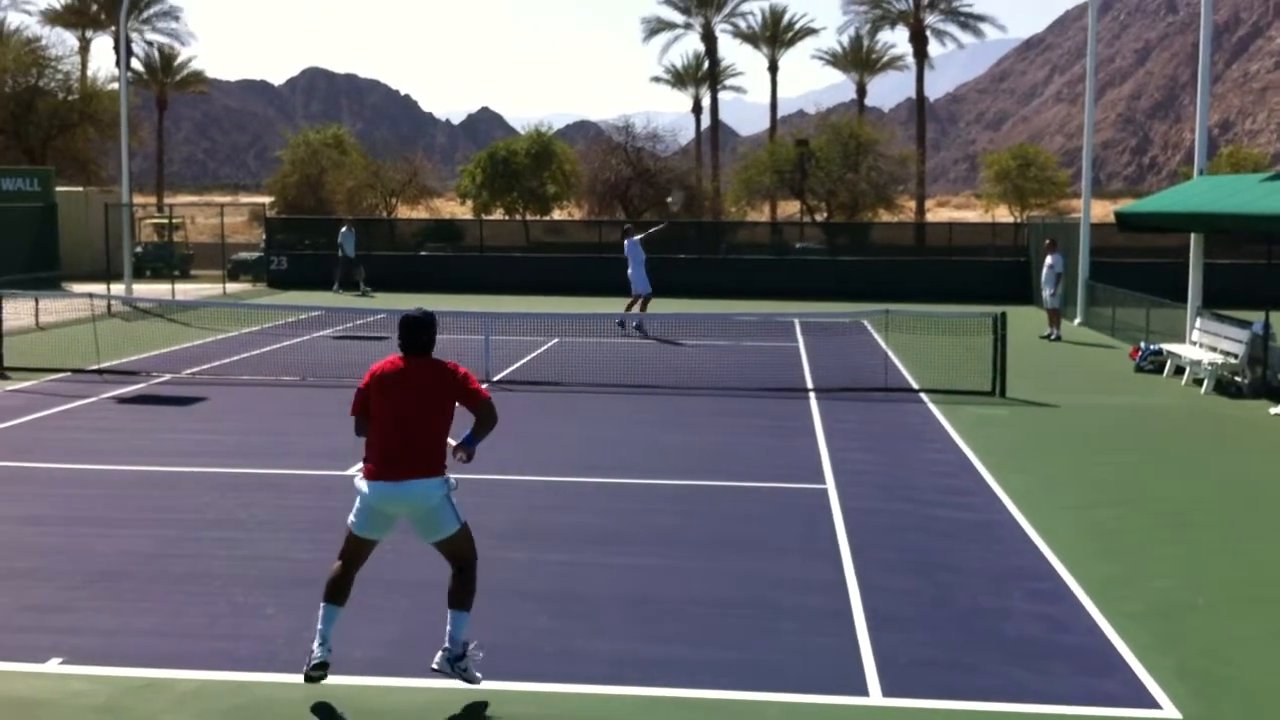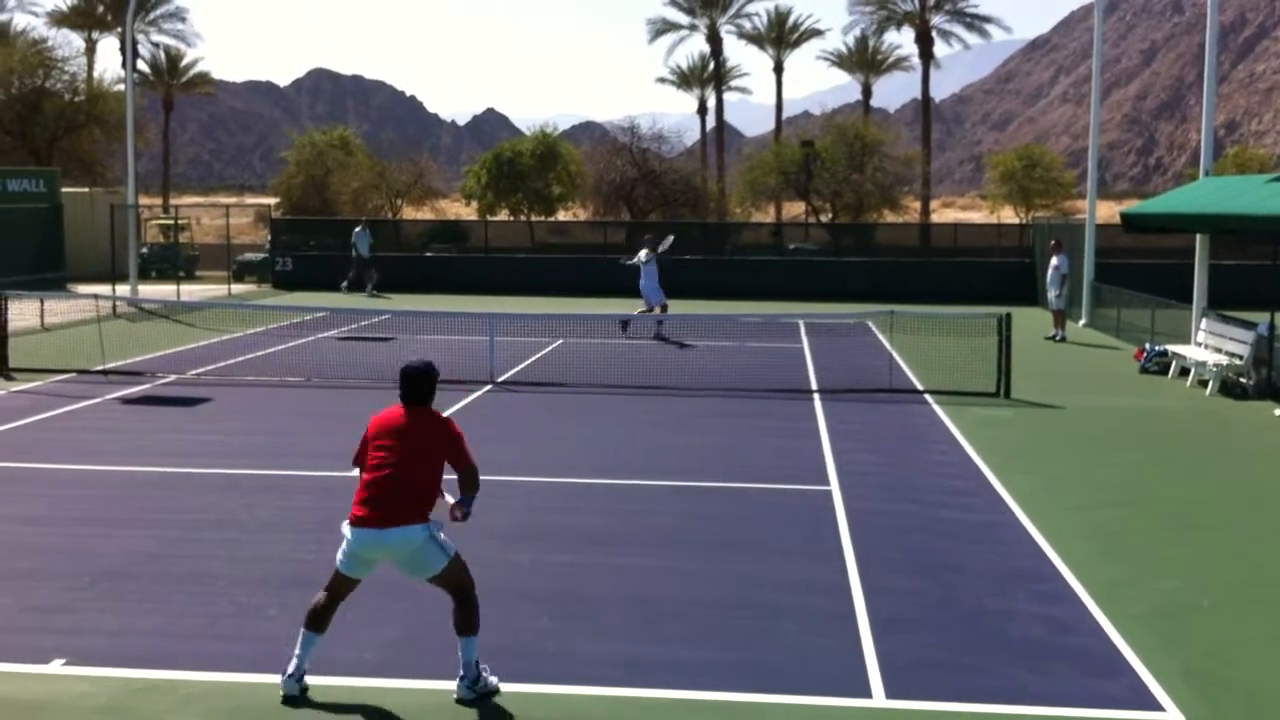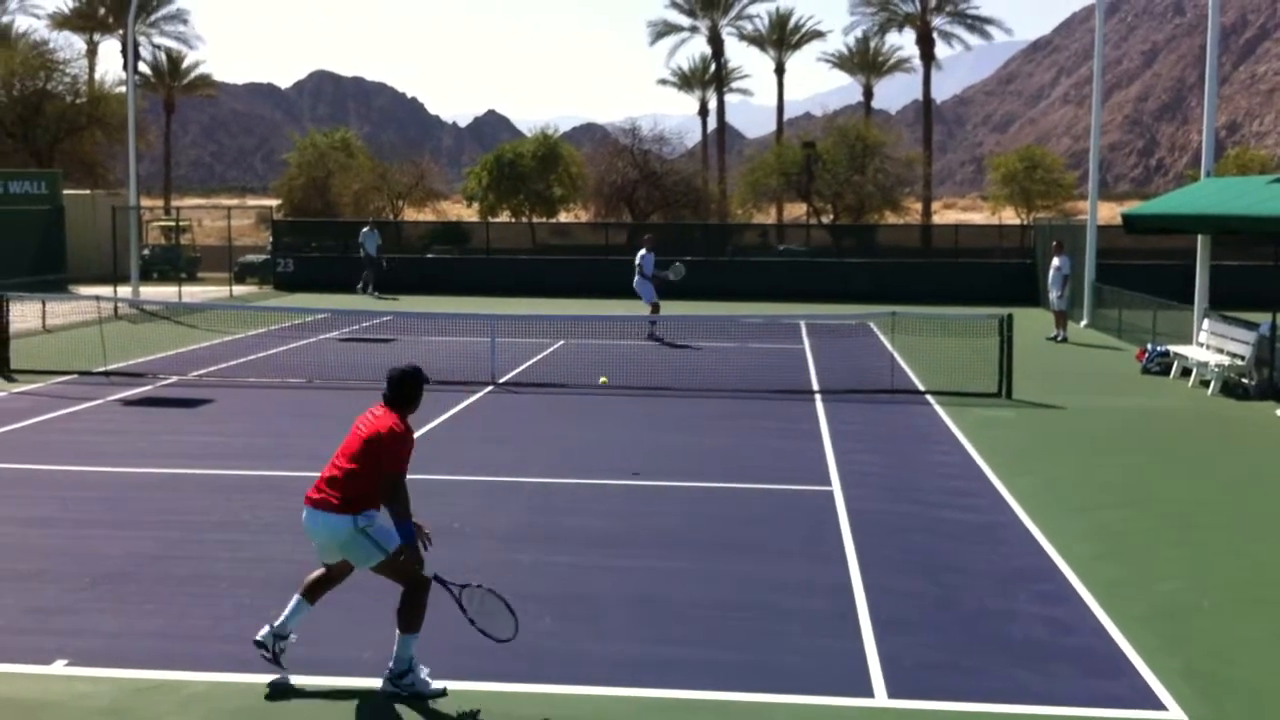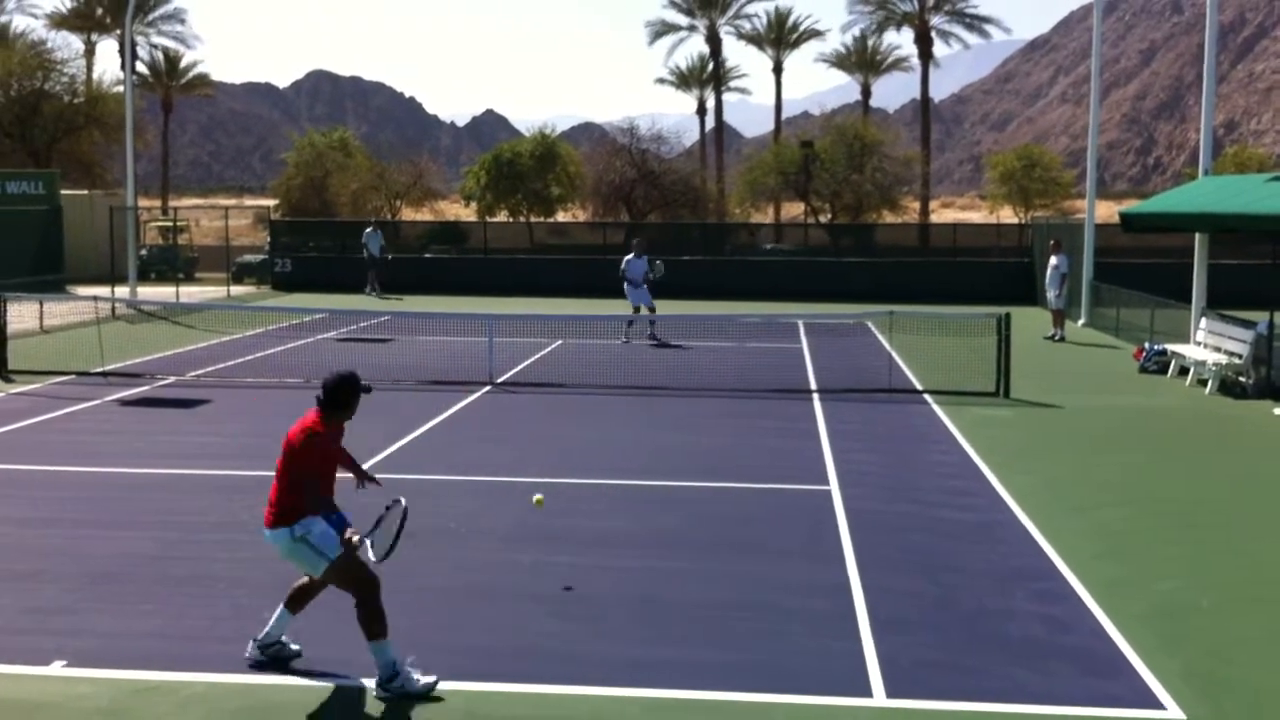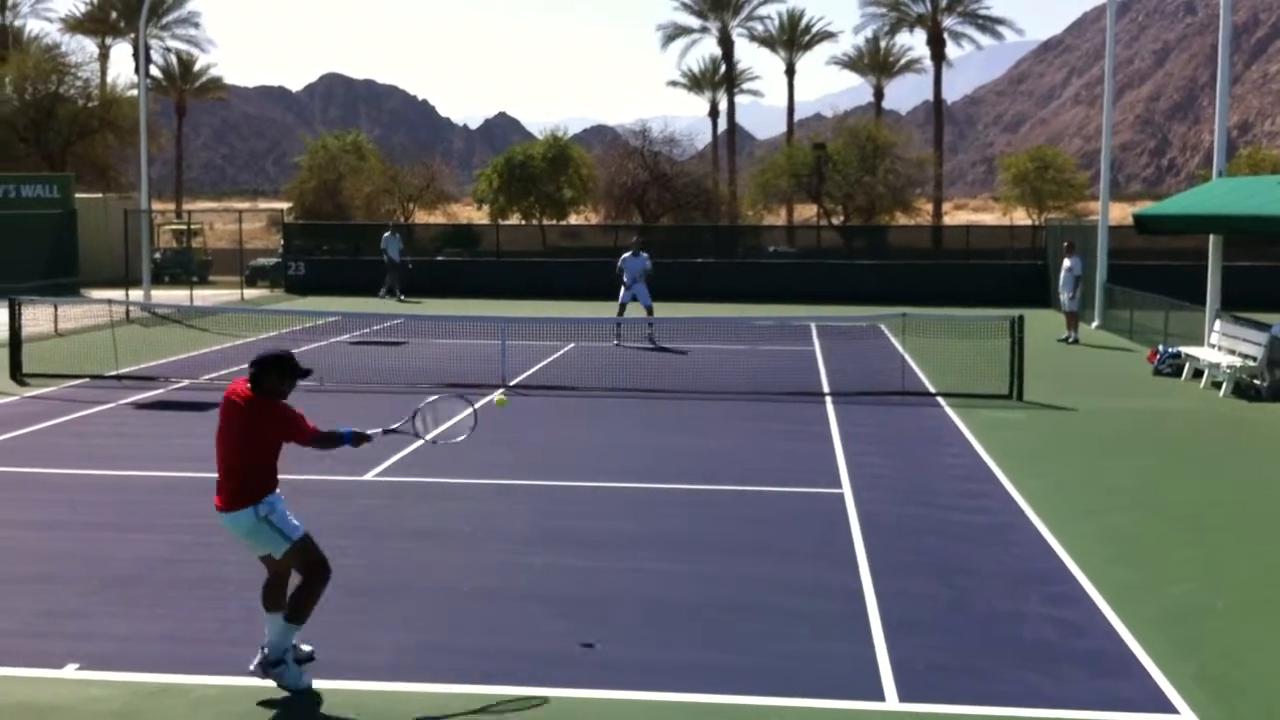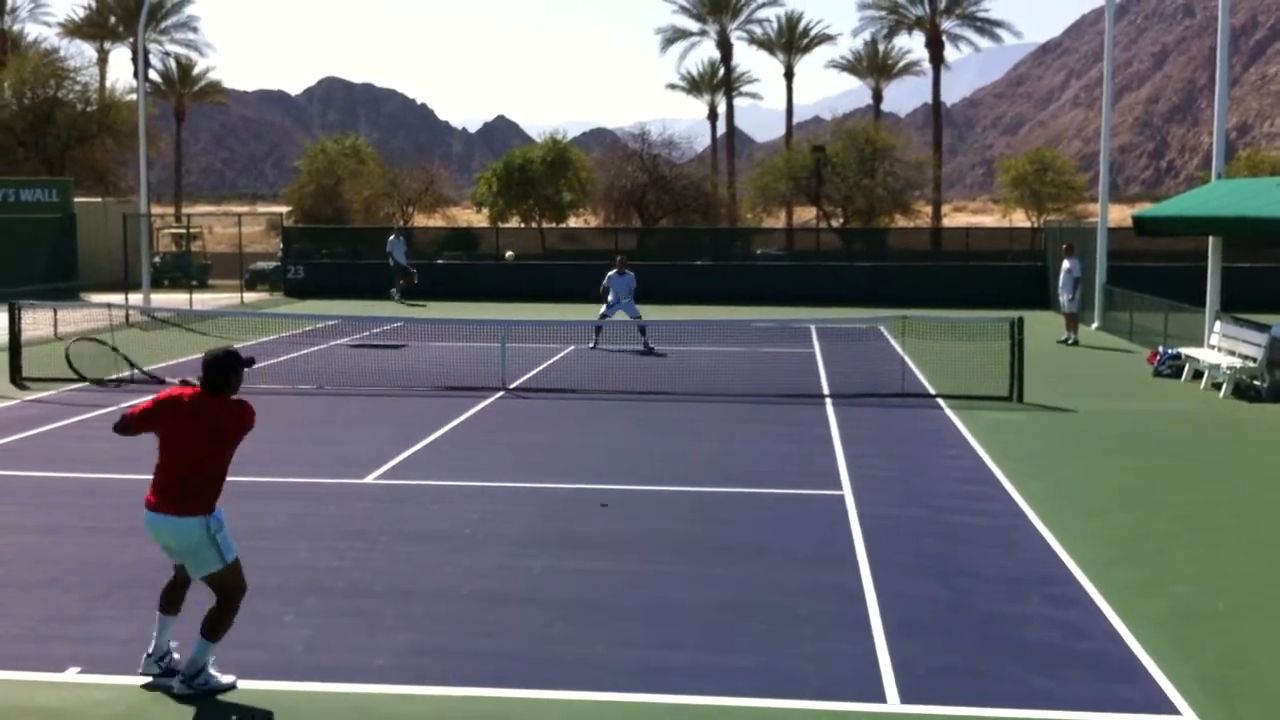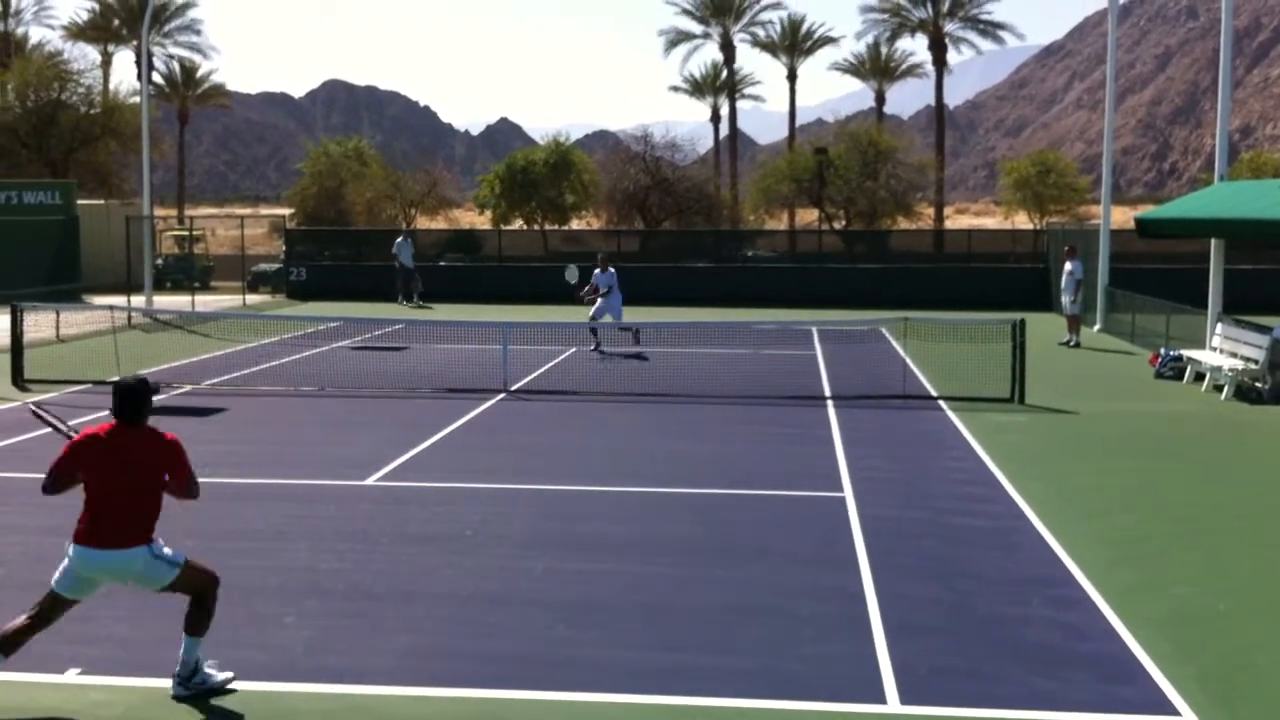
dt=0.2s
person 1, frame 1
left shoulder: (378, 373)
right shoulder: (451, 374)
left elbow: (361, 428)
right elbow: (489, 415)
right wrist: (469, 443)
left hip: (378, 486)
right hip: (426, 487)
left knee: (347, 562)
right knee: (464, 561)
left ankle: (321, 648)
right ankle: (454, 653)
person 1, frame 2
left shoulder: (378, 422)
right shoulder: (444, 428)
right elbow: (470, 477)
right wrist: (465, 504)
left hip: (363, 529)
right hip: (410, 532)
left knee: (333, 593)
right knee: (464, 589)
left ankle: (295, 672)
right ankle: (471, 677)
person 1, frame 3
left shoulder: (374, 415)
right shoulder: (399, 431)
right elbow: (393, 488)
left wrist: (409, 524)
right wrist: (408, 537)
left hip: (317, 510)
right hip: (344, 519)
left knee: (335, 570)
right knee: (418, 580)
left ankle: (275, 634)
right ankle: (402, 672)
person 1, frame 4
left shoulder: (322, 422)
right shoulder: (313, 435)
left elbow: (334, 452)
right elbow: (317, 493)
left wrist: (357, 469)
right wrist: (344, 531)
left hip: (286, 523)
right hip: (292, 527)
left knee: (322, 575)
right knee: (366, 586)
left ankle: (267, 643)
right ankle: (390, 675)
person 1, frame 5
left shoulder: (236, 392)
right shoulder: (277, 414)
right elbow: (319, 439)
right wrist: (352, 437)
left hip: (233, 506)
right hip: (253, 509)
left knee: (280, 567)
right knee: (317, 571)
left ankle: (276, 649)
right ankle: (276, 658)
person 1, frame 6
left shoulder: (172, 401)
right shoulder: (239, 412)
left elbow: (121, 426)
left hip: (156, 514)
right hip: (194, 520)
left knee: (183, 575)
right knee: (232, 591)
left ankle: (158, 656)
right ankle: (194, 675)
person 1, frame 7
left shoulder: (88, 441)
right shoulder: (166, 444)
left elbow: (49, 487)
right elbow: (191, 492)
left hip: (86, 550)
right hip: (135, 553)
left knee: (43, 613)
right knee: (207, 586)
right ankle: (189, 674)
